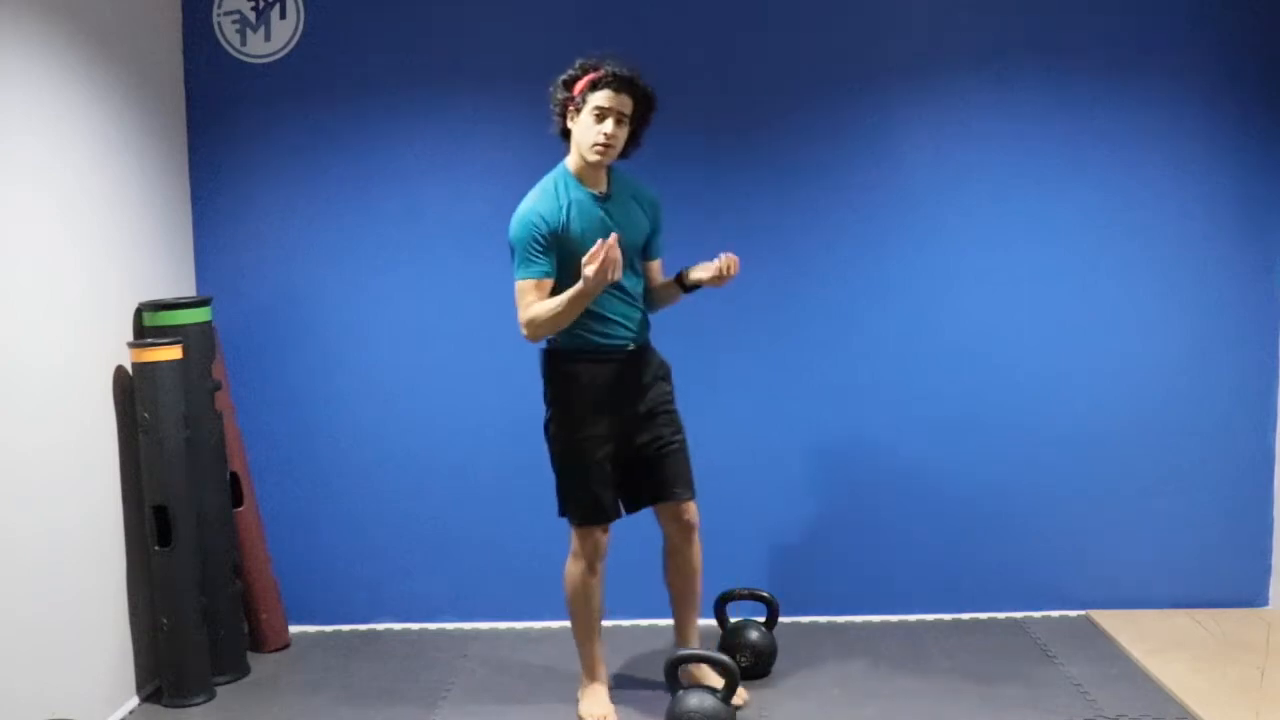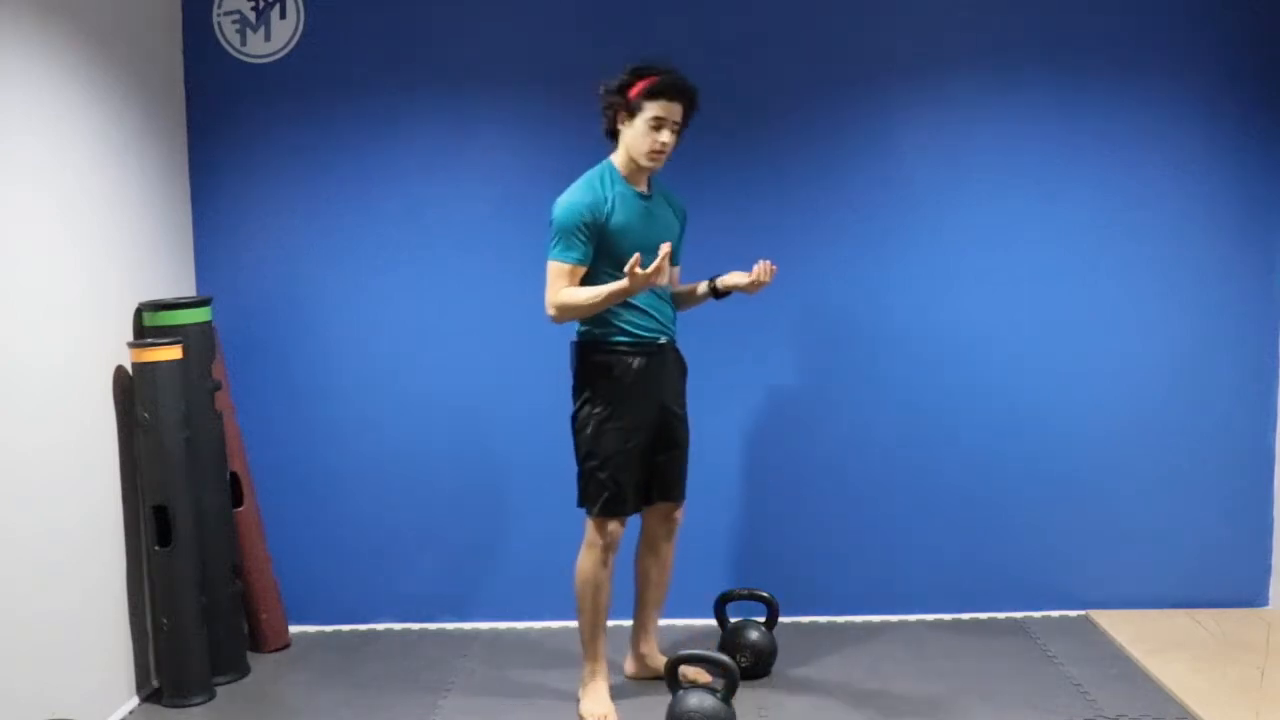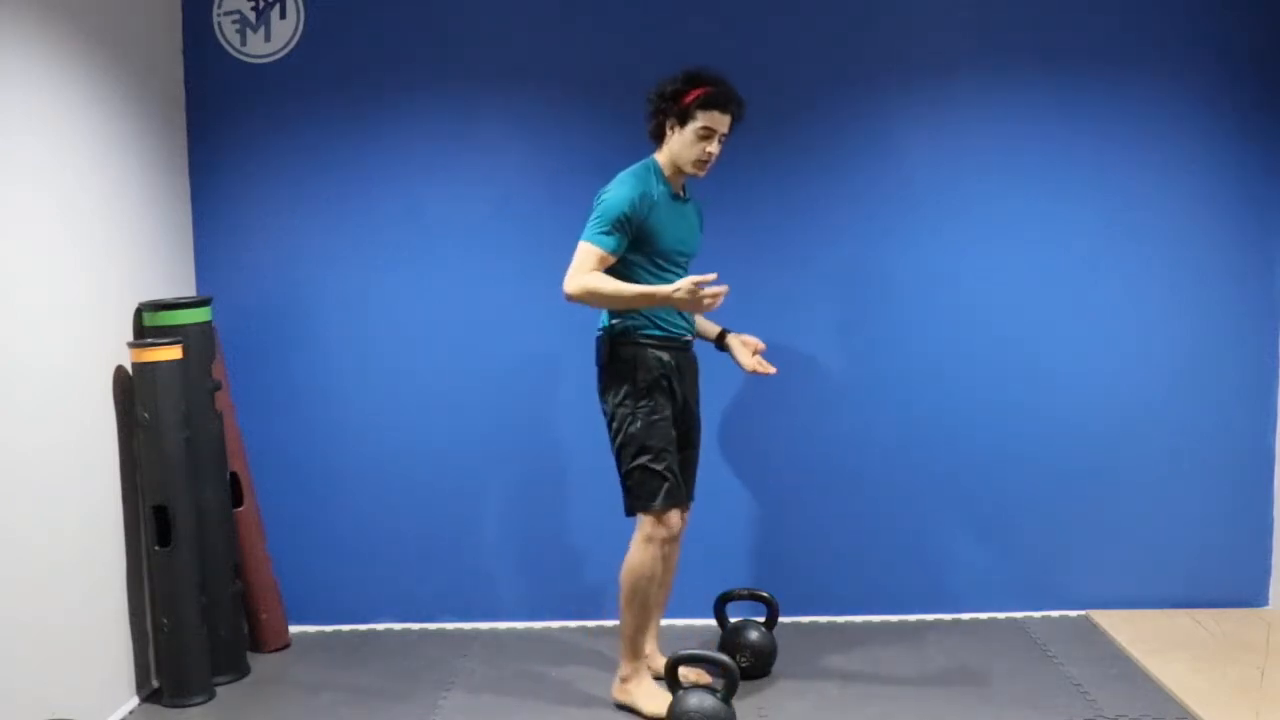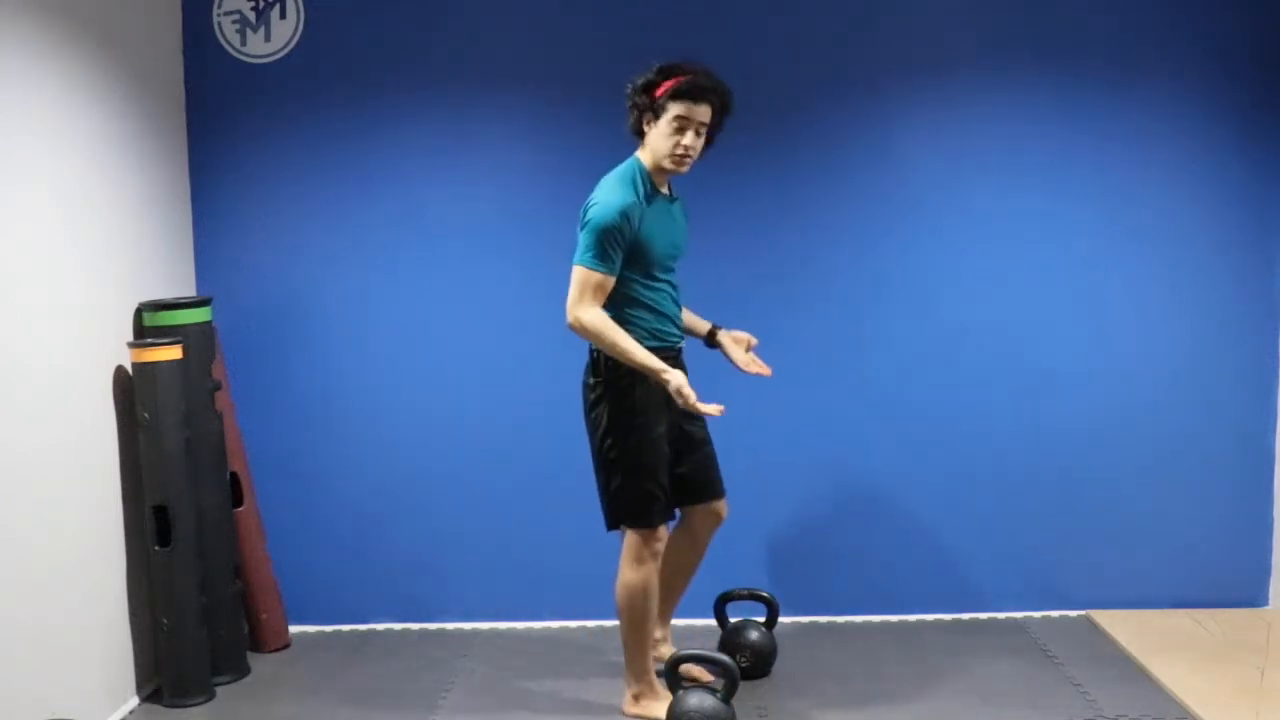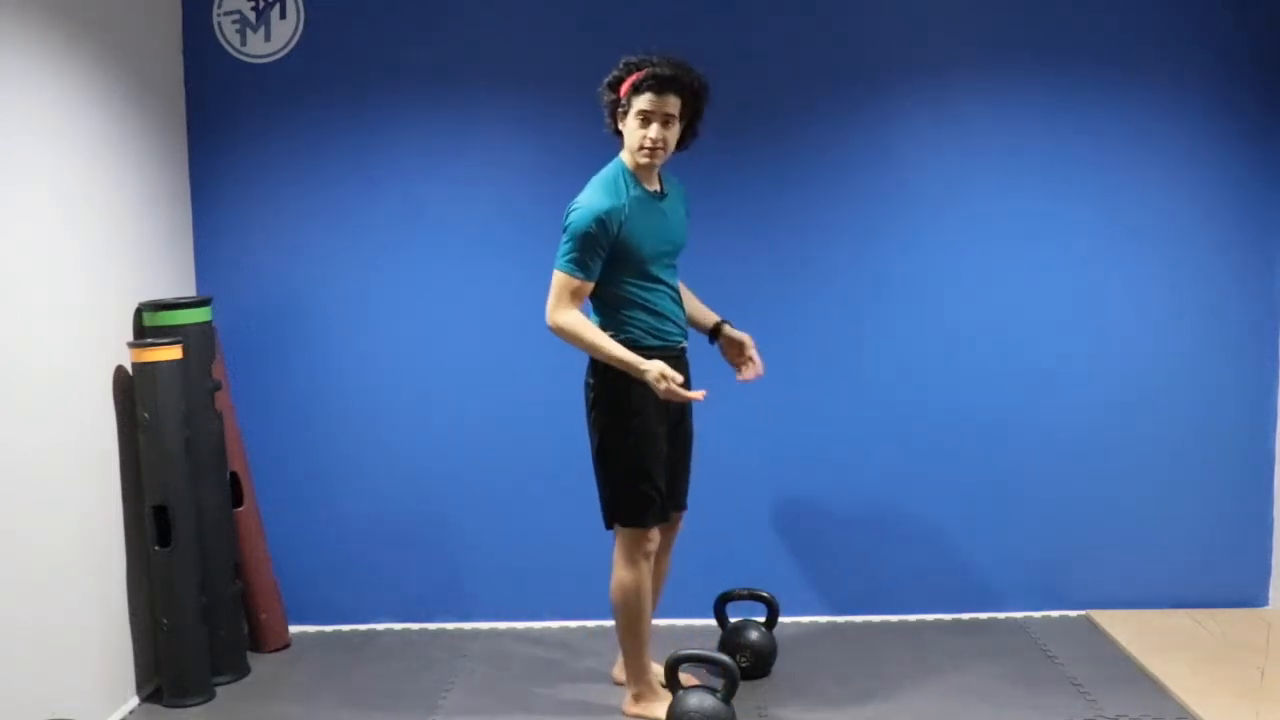
dt=0.7s
person 1, frame 1
left shoulder: (641, 200)
right shoulder: (538, 211)
right elbow: (532, 325)
left wrist: (694, 279)
right wrist: (590, 284)
left hip: (644, 371)
right hip: (580, 381)
left knee: (683, 517)
right knee: (590, 540)
left ankle: (692, 657)
person 1, frame 2
left shoulder: (669, 204)
right shoulder: (582, 201)
right elbow: (557, 303)
left wrist: (721, 284)
right wrist: (627, 285)
left hip: (664, 367)
right hip: (608, 372)
left knee: (665, 516)
right knee: (606, 528)
left ankle: (644, 651)
person 1, frame 3
left shoulder: (689, 205)
right shoulder: (627, 194)
right elbow: (578, 283)
left wrist: (721, 335)
right wrist: (667, 295)
left hip: (678, 361)
right hip: (634, 365)
left knee: (675, 519)
right knee: (658, 520)
left ankle: (648, 650)
person 1, frame 4
left shoulder: (669, 197)
right shoulder: (615, 203)
right elbow: (581, 312)
left wrist: (713, 335)
right wrist: (663, 374)
left hip: (667, 375)
right hip: (626, 382)
left knee: (708, 508)
right knee: (646, 535)
left ankle: (656, 635)
person 1, frame 5
left shoulder: (673, 193)
right shoulder: (597, 207)
right elbow: (560, 313)
left wrist: (717, 328)
right wrist: (639, 367)
left hip: (670, 373)
right hip: (627, 381)
left knee: (666, 526)
right knee: (637, 536)
left ankle: (635, 661)
